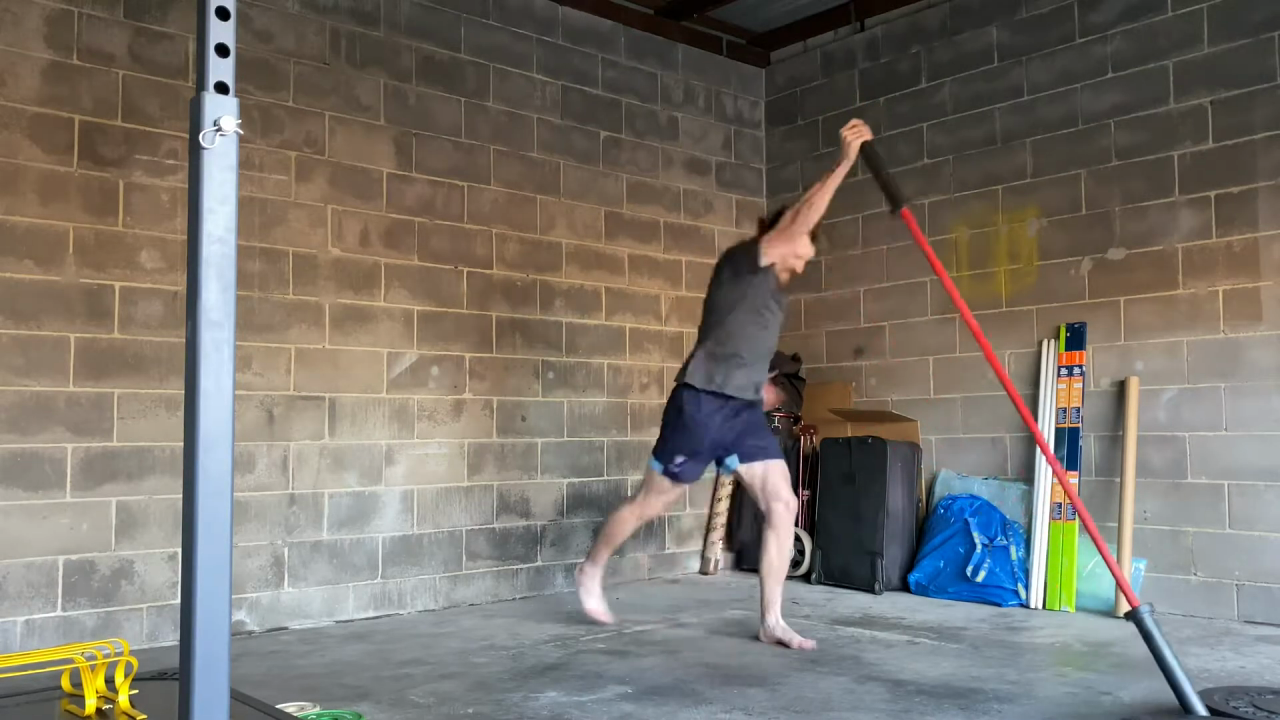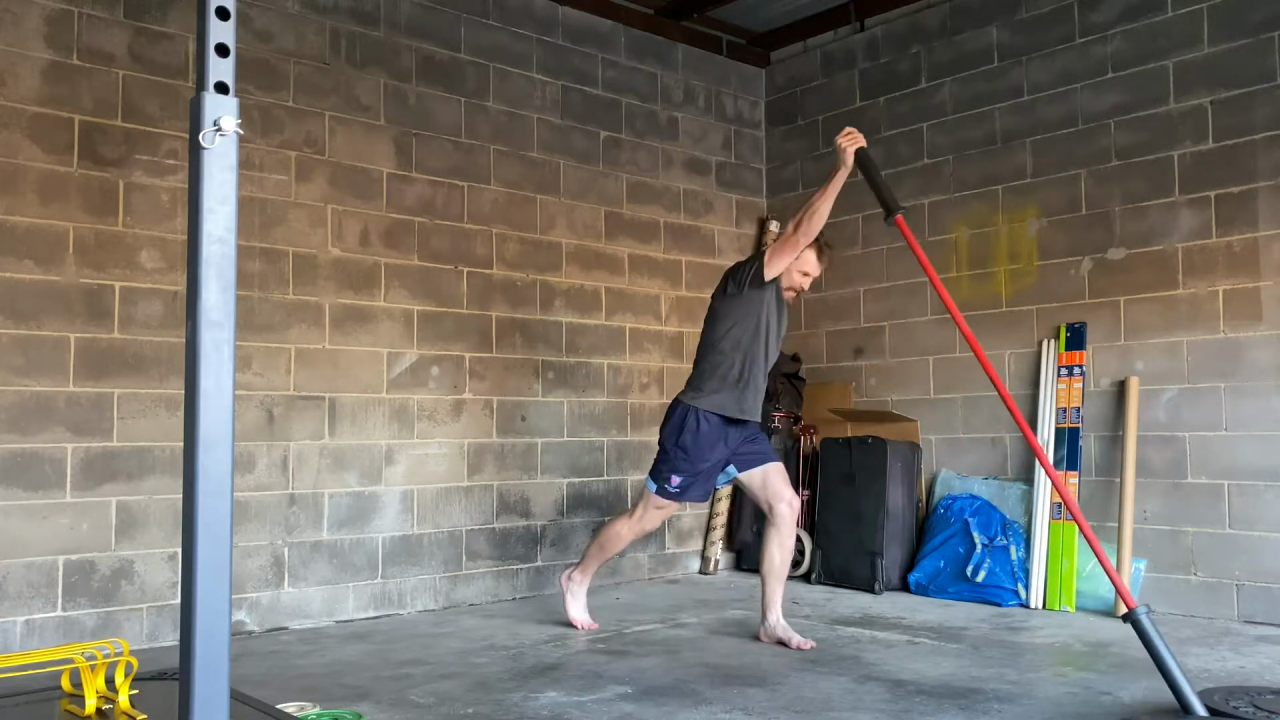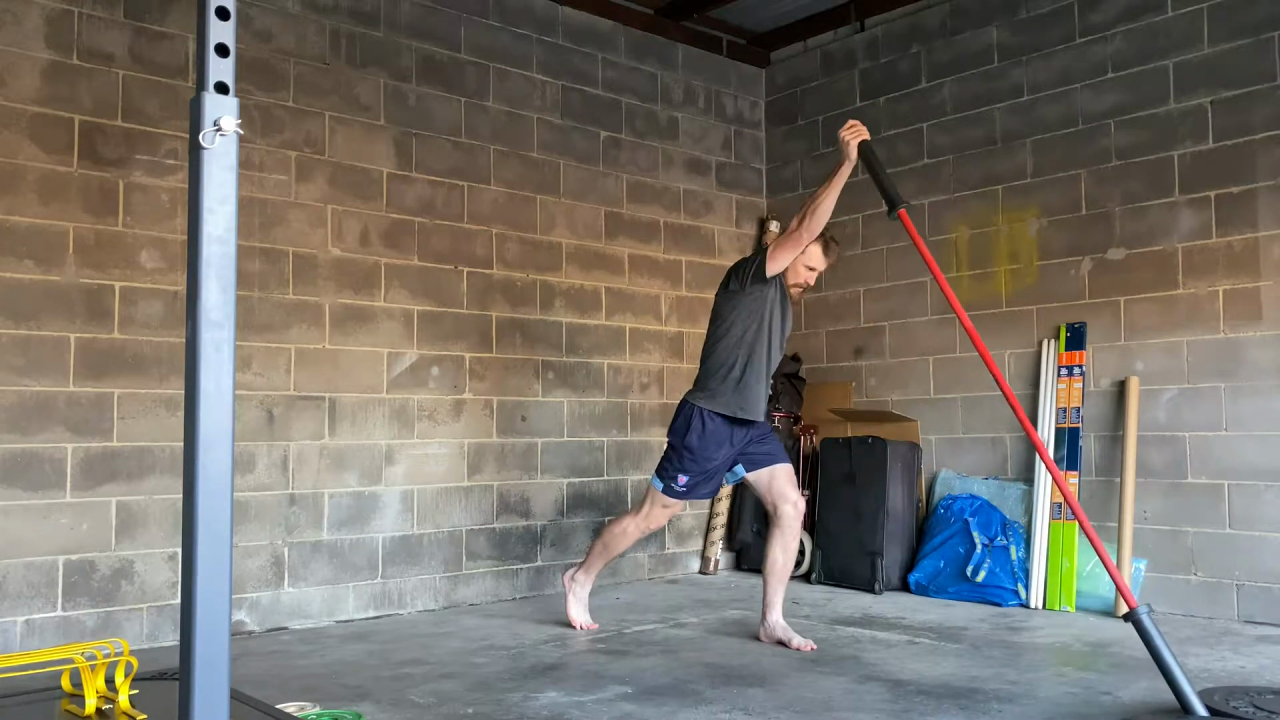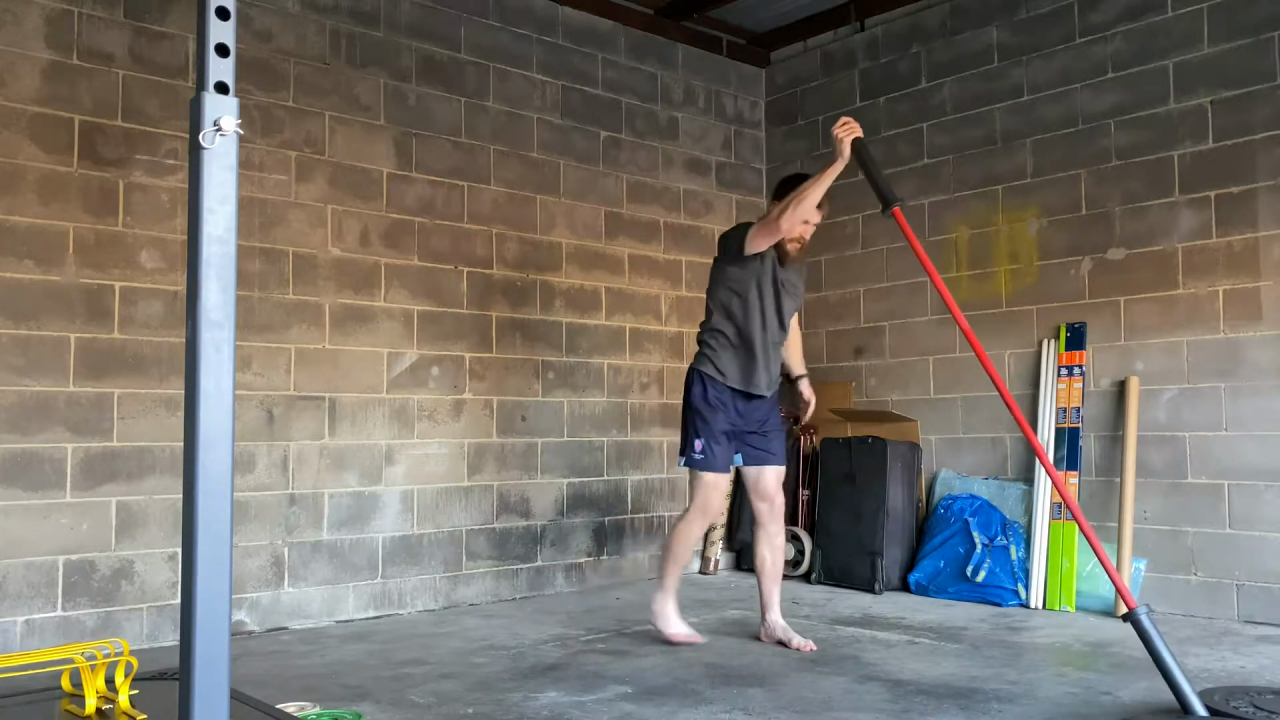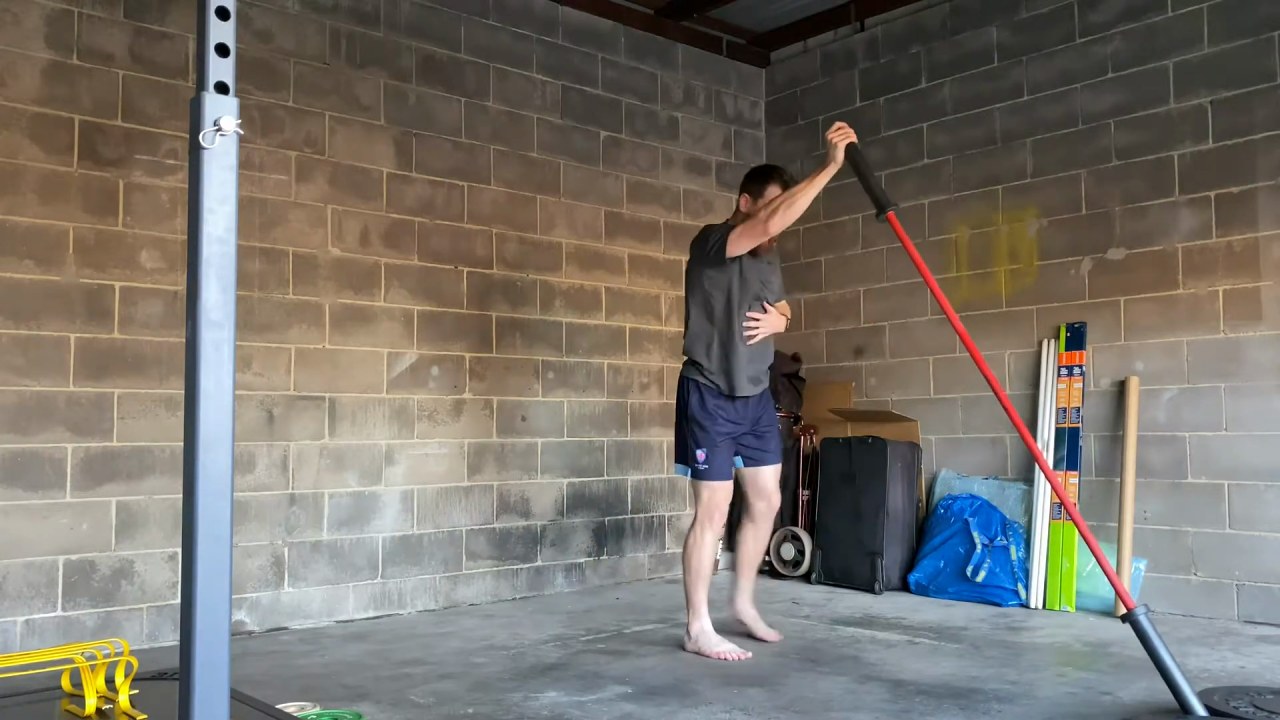
dt=0.3s
person 1, frame 1
left shoulder: (771, 284)
right shoulder: (743, 258)
right elbow: (800, 221)
right wrist: (845, 163)
left hip: (742, 406)
right hip: (702, 401)
left knee: (784, 504)
right knee: (653, 501)
left ankle: (772, 620)
right ankle: (592, 571)
person 1, frame 2
left shoulder: (774, 299)
right shoulder: (744, 281)
right elbow: (800, 234)
right wrist: (842, 170)
left hip: (743, 423)
right hip: (702, 420)
left knee: (786, 506)
right knee: (647, 516)
left ankle: (772, 620)
right ankle: (577, 579)
person 1, frame 3
left shoulder: (781, 295)
right shoulder: (748, 277)
right elbow: (805, 230)
right wrist: (846, 165)
left hip: (752, 422)
right hip: (710, 420)
left knee: (791, 508)
right knee: (652, 515)
left ankle: (772, 620)
right ankle: (581, 578)
person 1, frame 4
left shoulder: (793, 269)
right shoulder: (738, 247)
right elbow: (779, 218)
left wrist: (801, 374)
right wrist: (837, 161)
left hip: (762, 398)
right hip: (714, 391)
left knee: (770, 506)
right knee: (708, 505)
left ankle: (771, 619)
right ankle: (665, 601)
person 1, frame 5
left shoulder: (766, 259)
right shoulder: (711, 243)
left elbow: (782, 311)
right elbow: (771, 222)
left wrist: (778, 320)
right wrist: (831, 166)
left hip: (755, 396)
right hip: (709, 396)
left knee: (766, 502)
right knee: (712, 512)
left ankle: (743, 602)
right ankle: (698, 629)
